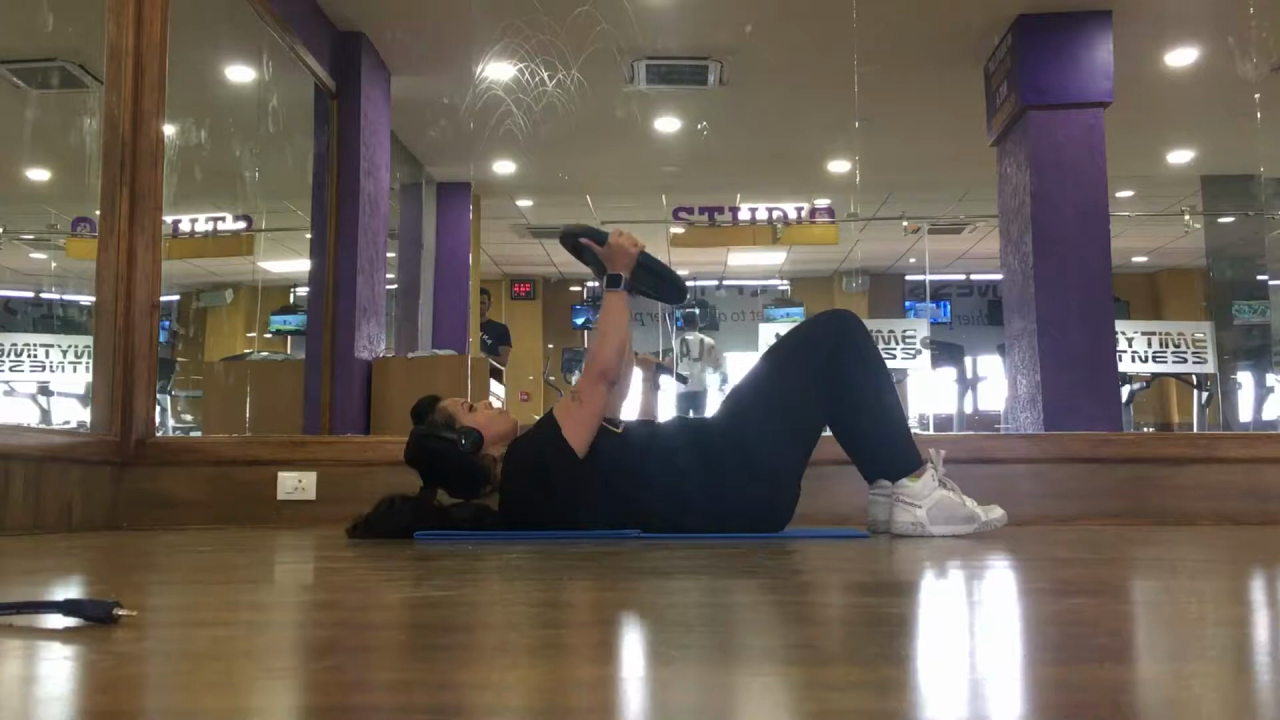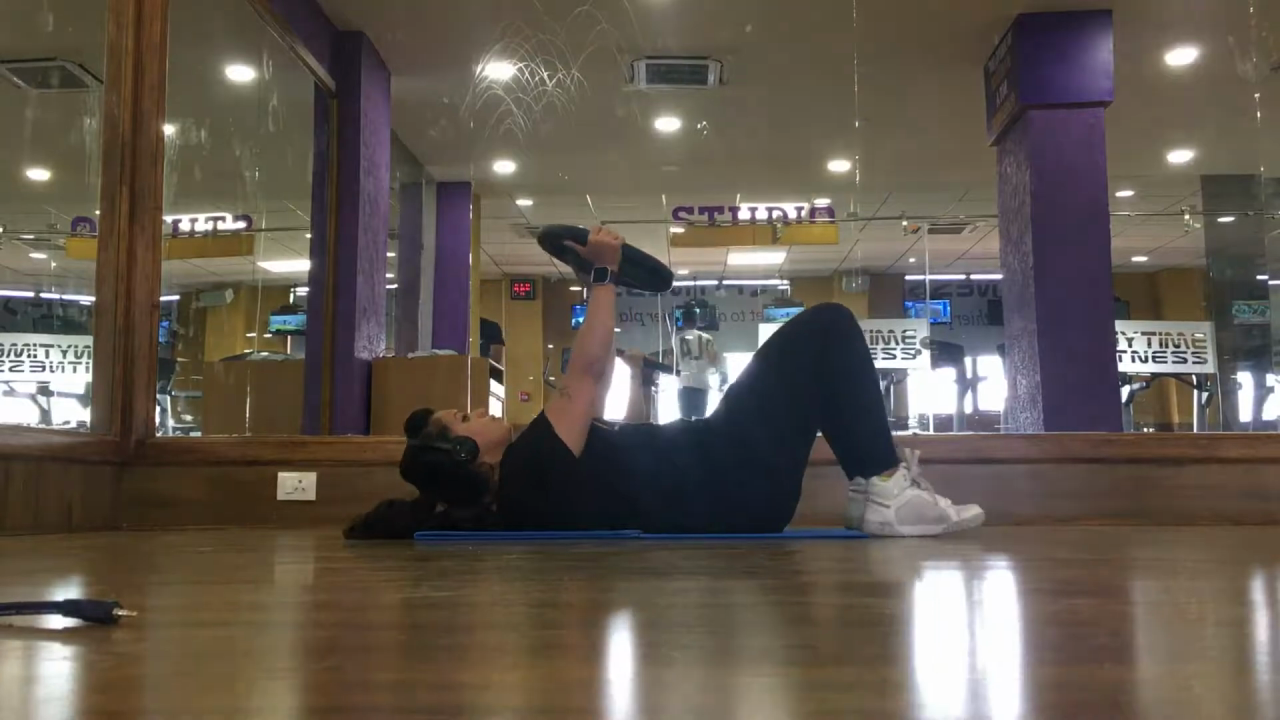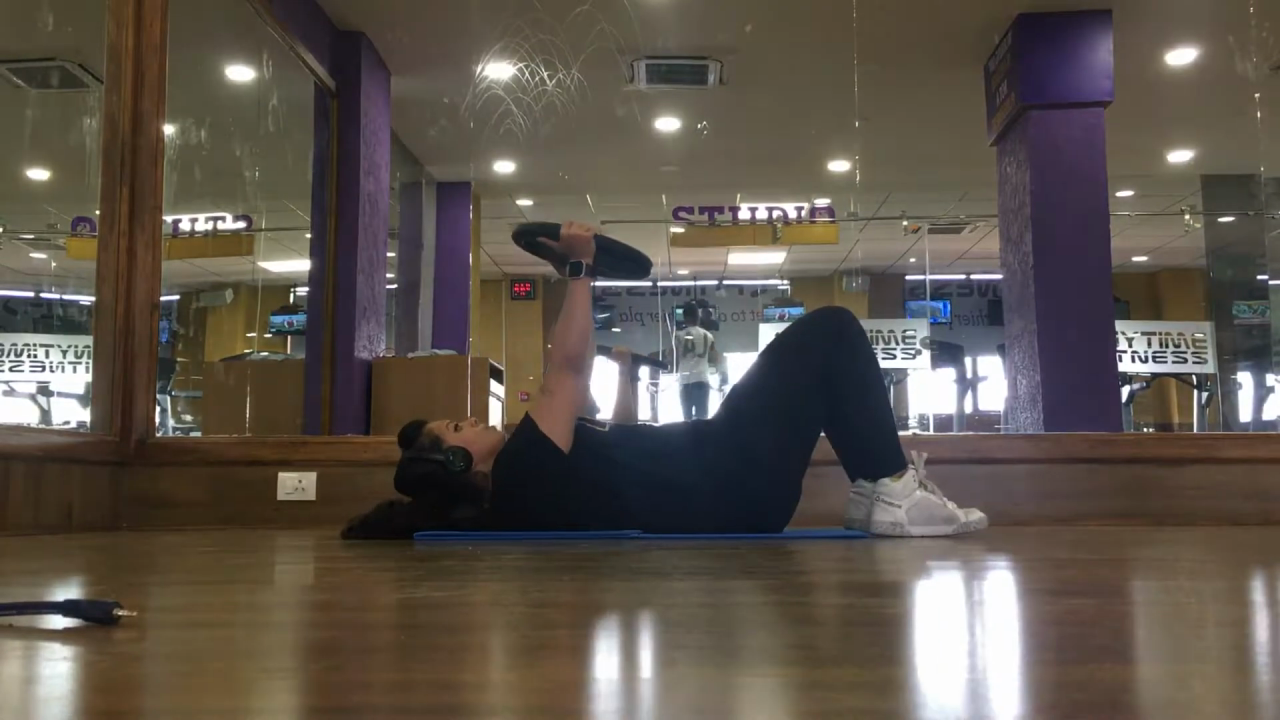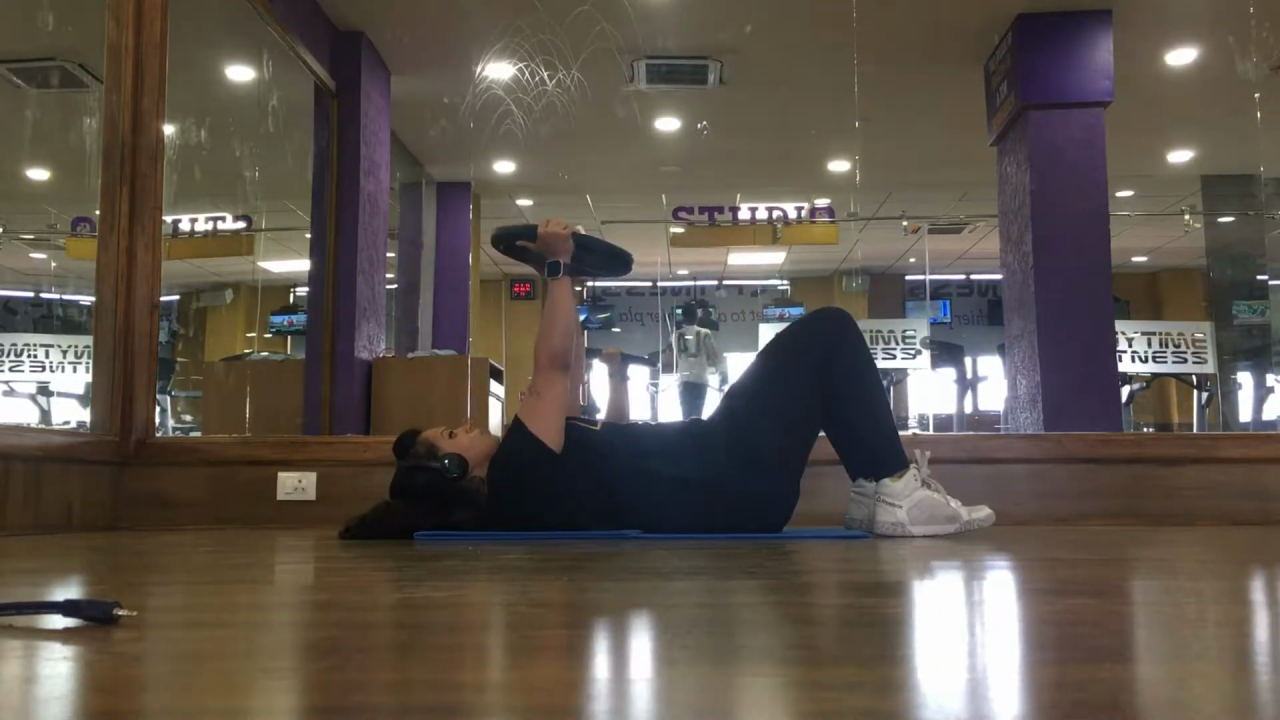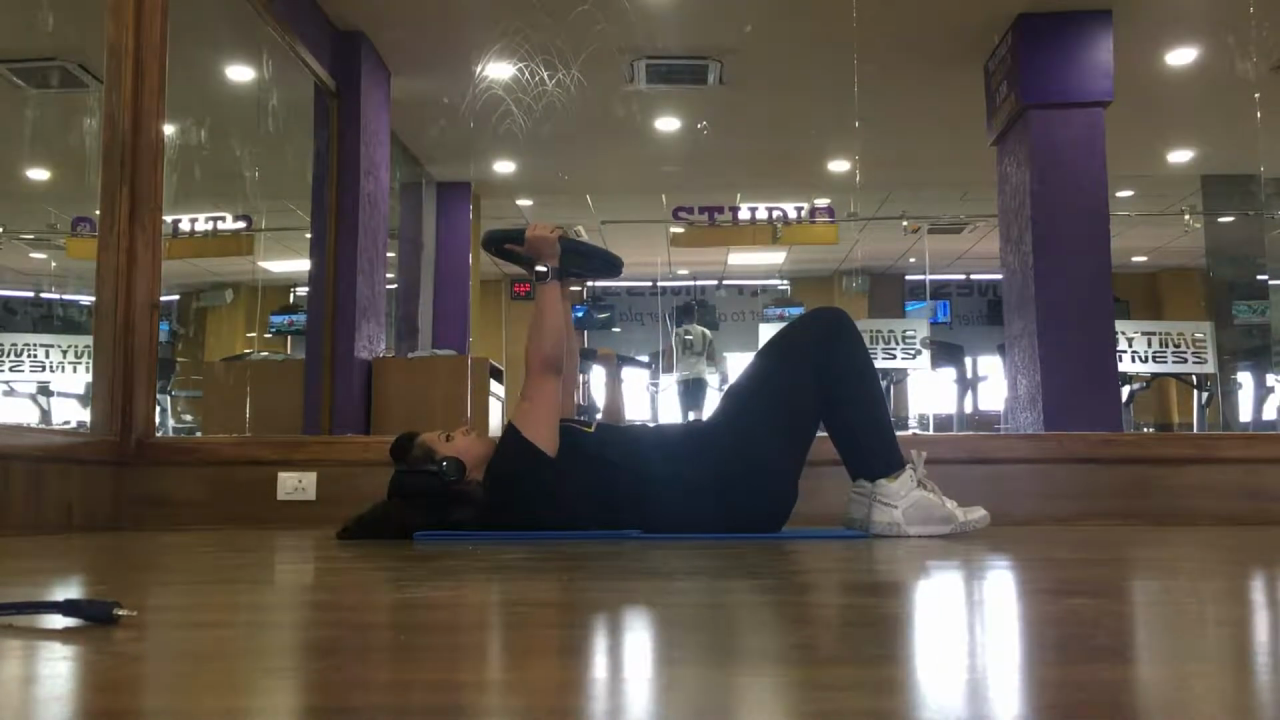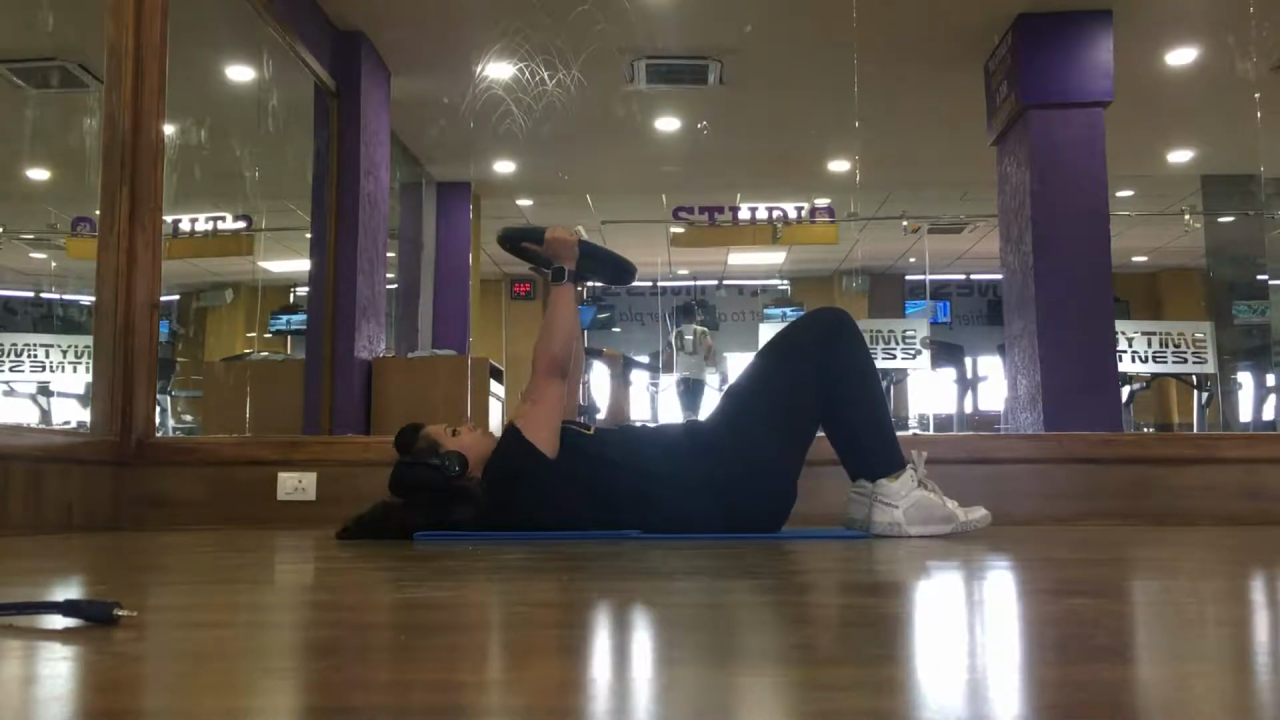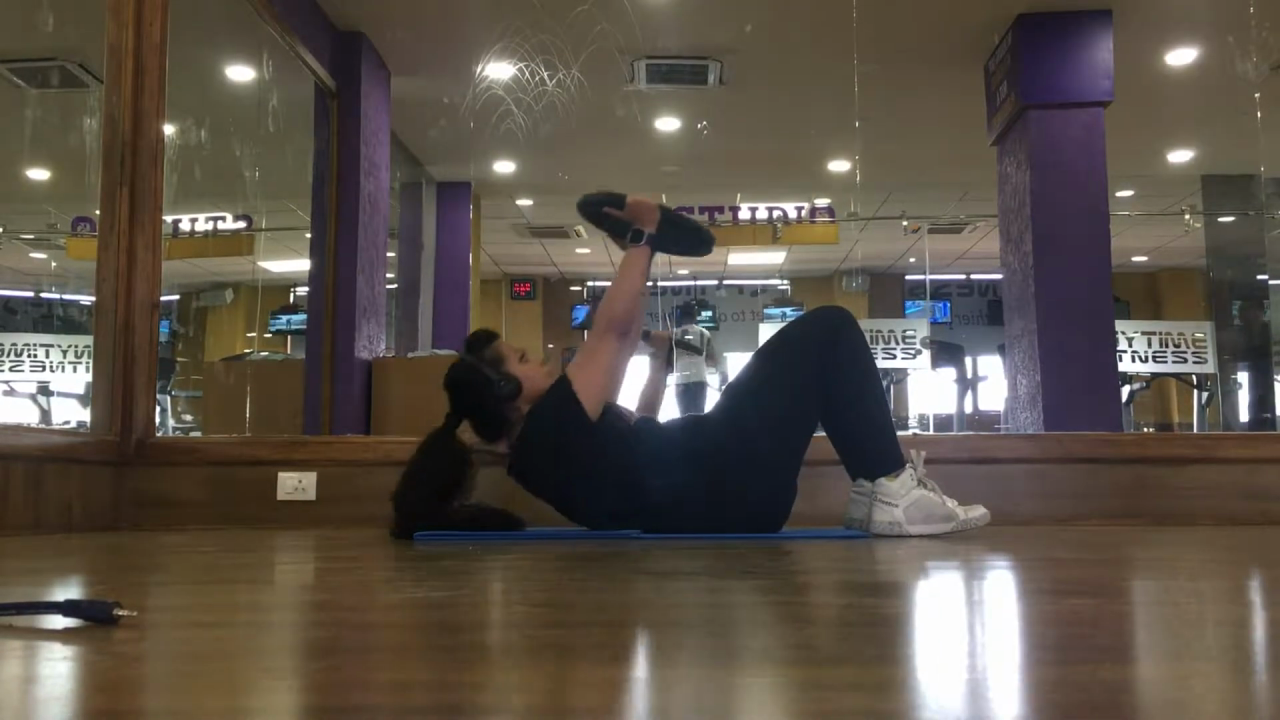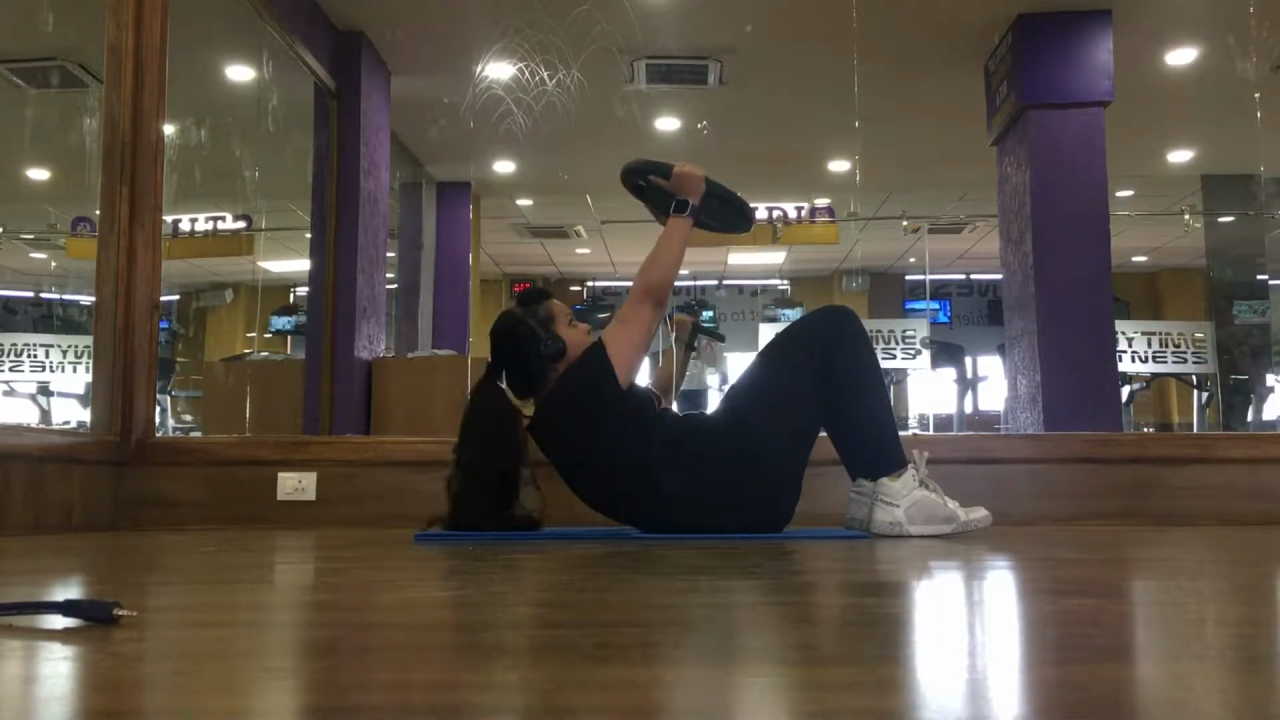
dt=0.4s
person 1, frame 1
left shoulder: (522, 485)
right shoulder: (532, 467)
right elbow: (600, 378)
left wrist: (646, 381)
right wrist: (616, 277)
left hip: (722, 486)
right hip: (737, 486)
left knee: (827, 359)
right knee: (836, 332)
left ankle: (893, 490)
right ankle: (913, 490)
person 1, frame 2
left shoulder: (518, 489)
right shoulder: (532, 468)
right elbow: (586, 373)
left wrist: (636, 380)
right wrist: (604, 274)
left hip: (718, 482)
right hip: (736, 485)
left knee: (819, 348)
right knee: (828, 326)
left ankle: (870, 488)
right ankle: (887, 492)
person 1, frame 3
left shoulder: (515, 489)
right shoulder: (522, 473)
right elbow: (567, 368)
left wrist: (626, 375)
right wrist: (581, 268)
left hip: (719, 481)
right hip: (735, 486)
left knee: (821, 346)
right knee: (831, 330)
left ankle: (874, 491)
right ankle: (894, 493)
person 1, frame 4
left shoulder: (512, 488)
right shoulder: (518, 475)
left elbow: (576, 411)
right elbow: (552, 369)
left wrist: (581, 314)
right wrist: (558, 267)
left hip: (715, 478)
right hip: (731, 486)
left knee: (821, 350)
right knee: (827, 330)
left ankle: (877, 489)
right ankle: (894, 493)
person 1, frame 5
left shoulder: (511, 489)
right shoulder: (515, 480)
left elbow: (558, 397)
right elbow: (544, 373)
left wrist: (561, 295)
right wrist: (547, 270)
left hip: (711, 481)
right hip: (728, 487)
left knee: (820, 342)
right knee: (826, 330)
left ankle: (879, 486)
right ankle: (891, 493)
person 1, frame 6
left shoulder: (507, 491)
right shoulder: (513, 480)
left elbow: (562, 404)
right elbow: (549, 376)
left wrist: (584, 317)
right wrist: (562, 273)
left hip: (712, 481)
right hip: (727, 488)
left knee: (819, 349)
right knee: (827, 331)
left ankle: (880, 487)
right ankle: (892, 493)
person 1, frame 7
left shoulder: (538, 447)
right shoulder: (548, 428)
right elbow: (611, 332)
left wrist: (660, 363)
right wrist: (642, 239)
left hip: (711, 491)
right hip: (728, 491)
left knee: (821, 346)
right knee: (829, 330)
left ankle: (876, 489)
right ankle: (891, 491)
person 1, frame 8
left shoulder: (562, 414)
right shoulder: (579, 392)
right elbow: (647, 299)
left wrist: (680, 349)
right wrist: (684, 207)
left hip: (707, 501)
right hip: (732, 492)
left knee: (825, 351)
right knee: (833, 329)
left ankle: (877, 489)
right ankle: (891, 491)
